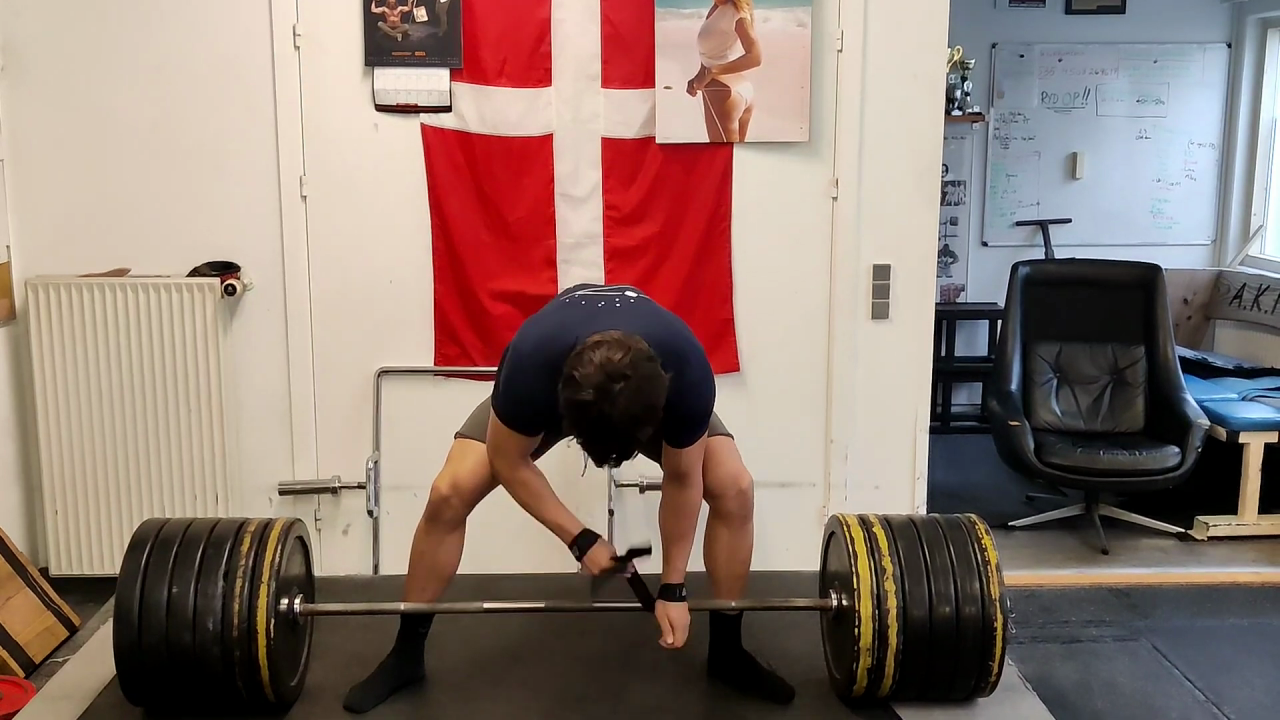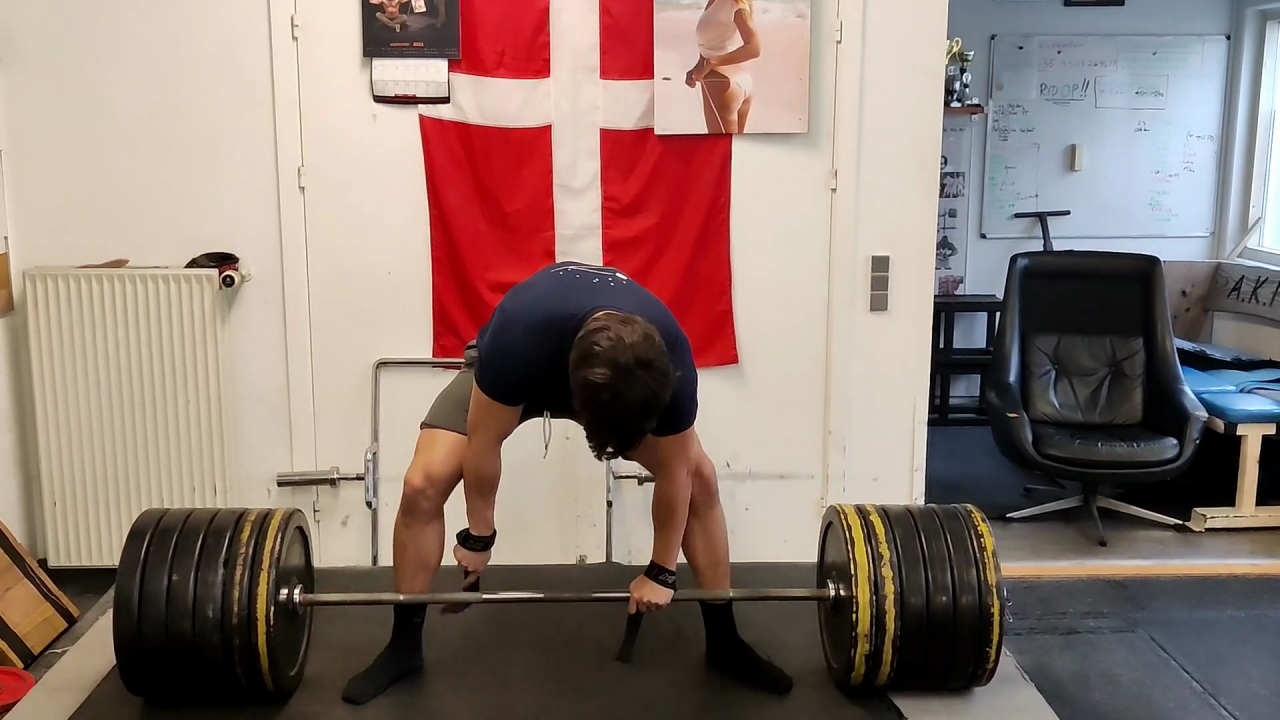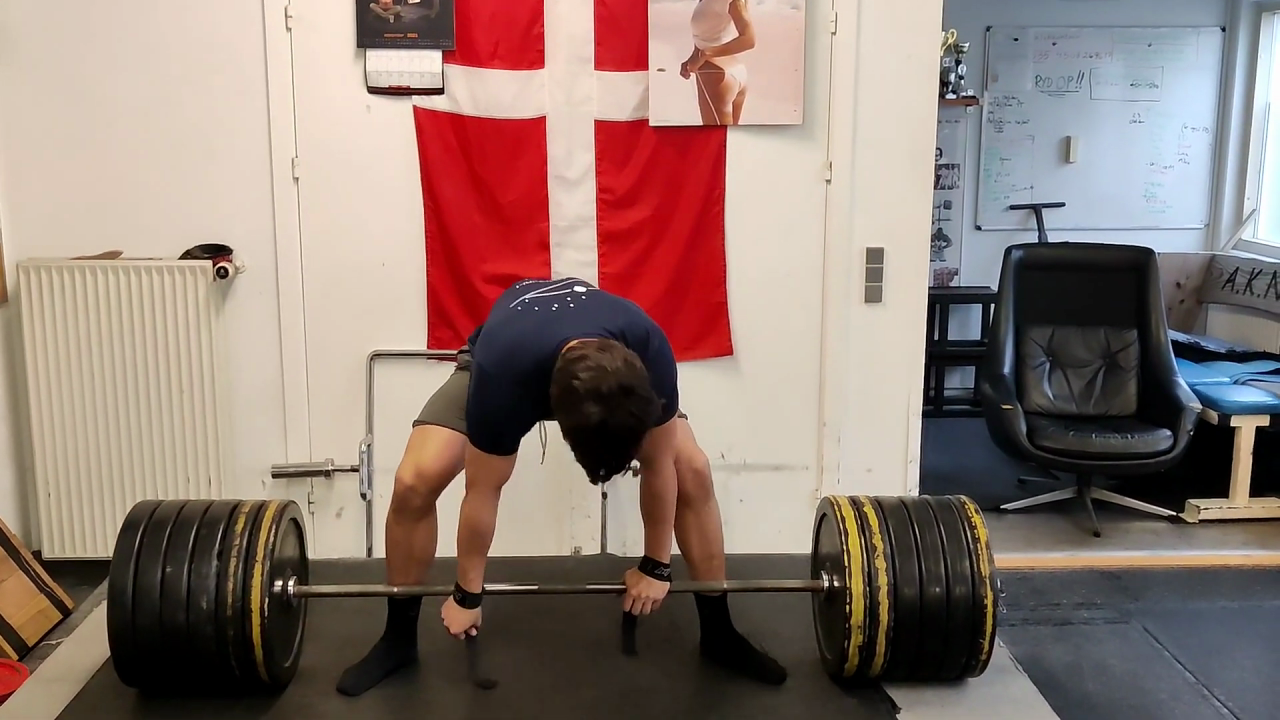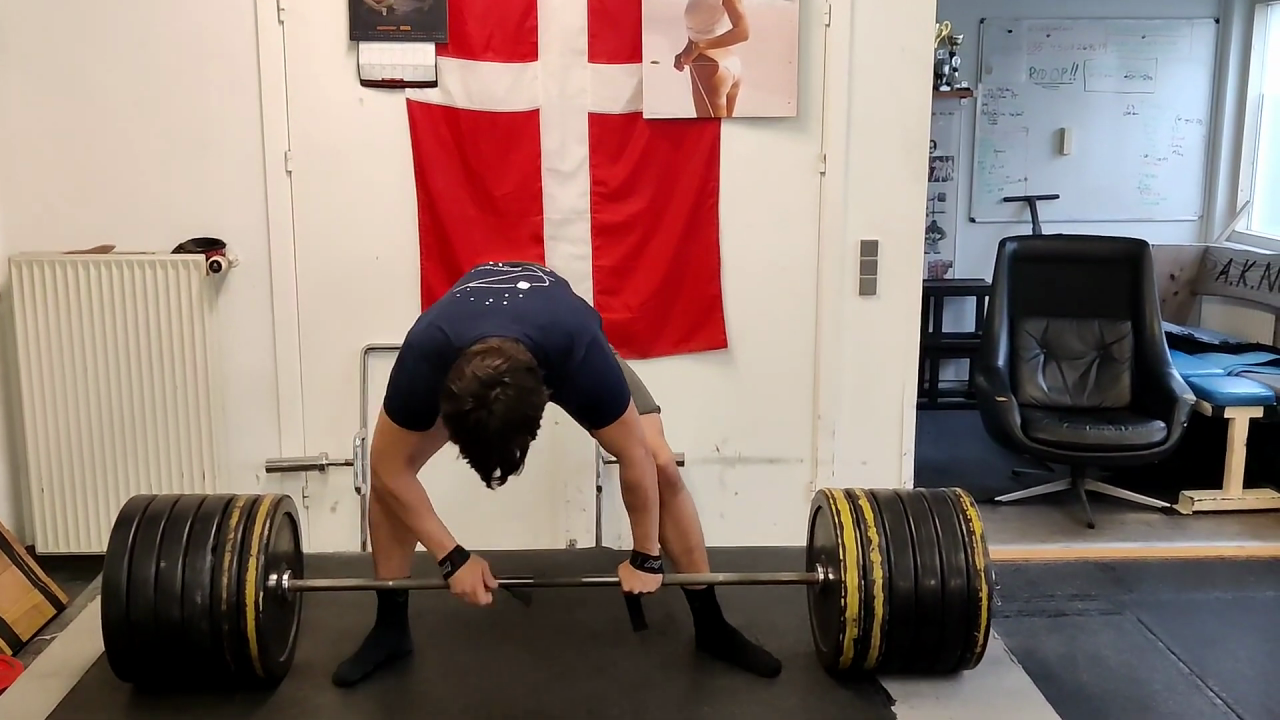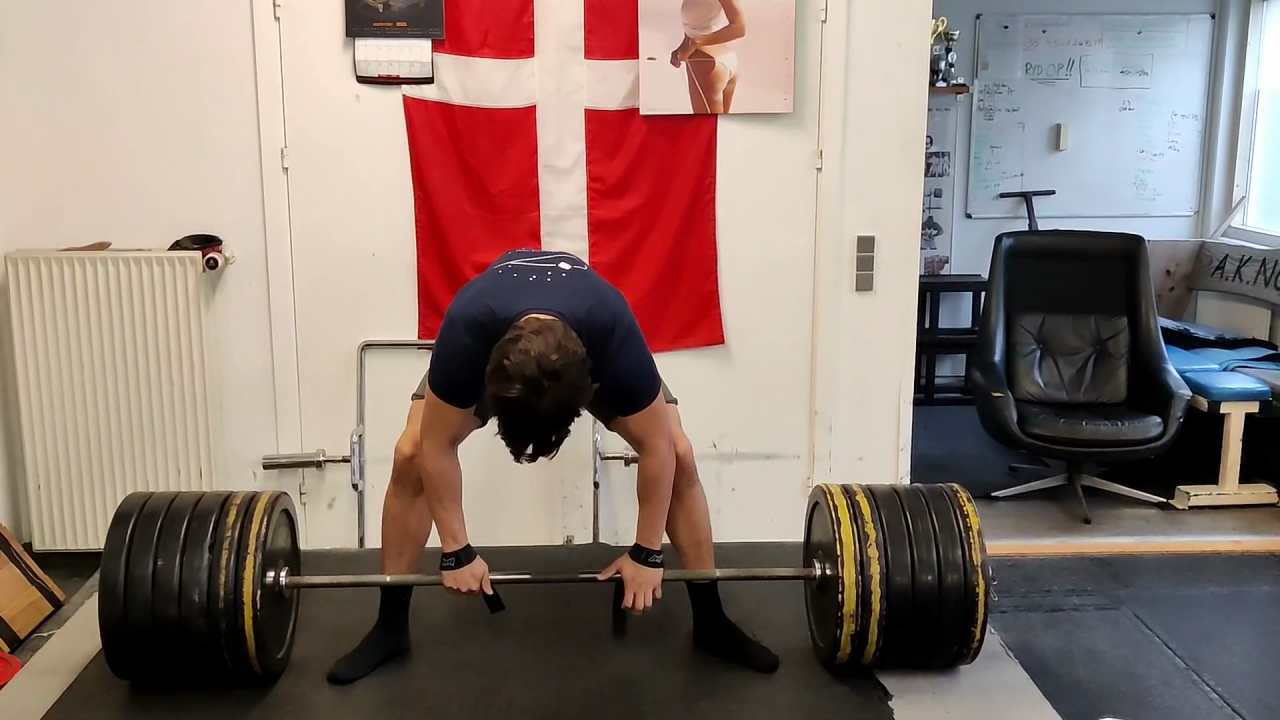
dt=1s
person 1, frame 1
left shoulder: (686, 369)
right shoulder: (532, 361)
left elbow: (684, 480)
right elbow: (509, 463)
left wrist: (673, 589)
right wrist: (581, 540)
left hip: (652, 388)
right hip: (552, 386)
left knee: (734, 489)
right knee: (449, 494)
left ankle: (726, 651)
right ankle: (407, 653)
person 1, frame 2
left shoulder: (669, 362)
right shoulder: (520, 331)
left elbow: (673, 473)
right elbow: (483, 445)
left wrist: (661, 571)
right wrist: (479, 539)
right hip: (511, 370)
left knee: (698, 476)
right knee: (423, 484)
left ankle: (723, 640)
right ankle: (404, 644)
person 1, frame 3
left shoulder: (649, 355)
right shoulder: (500, 374)
left elbow: (661, 465)
right elbow: (482, 492)
left wrist: (655, 566)
right wrist: (469, 593)
left hip: (612, 372)
right hip: (510, 363)
left knee: (691, 470)
right knee: (414, 480)
left ankle: (719, 633)
right ankle: (399, 638)
person 1, frame 4
left shoulder: (580, 357)
right shoulder: (424, 358)
left elbow: (635, 458)
right elbow: (388, 473)
left wrist: (646, 556)
right wrist: (451, 558)
left hip: (562, 341)
right hip: (460, 339)
left knee: (660, 463)
right knee: (388, 461)
left ankle: (711, 626)
right ankle: (390, 628)
person 1, frame 5
left shoulder: (616, 339)
right shoulder: (465, 335)
left elbow: (657, 447)
right elbow: (438, 447)
left wrist: (646, 553)
right wrist: (457, 550)
left hip: (592, 338)
right hip: (490, 338)
left knee: (678, 454)
right knee: (412, 454)
left ankle: (710, 620)
right ankle: (391, 625)
